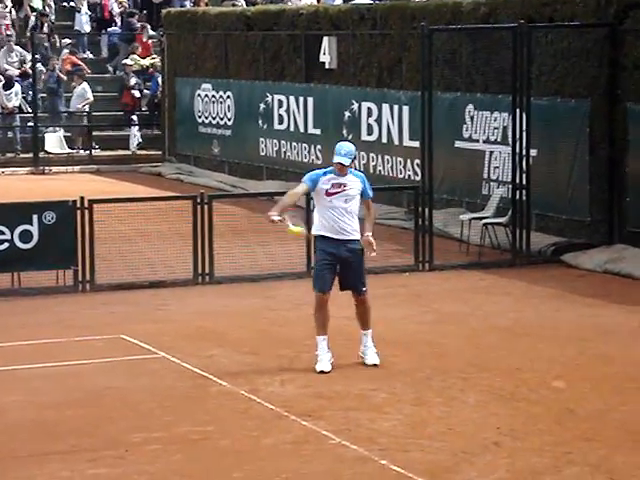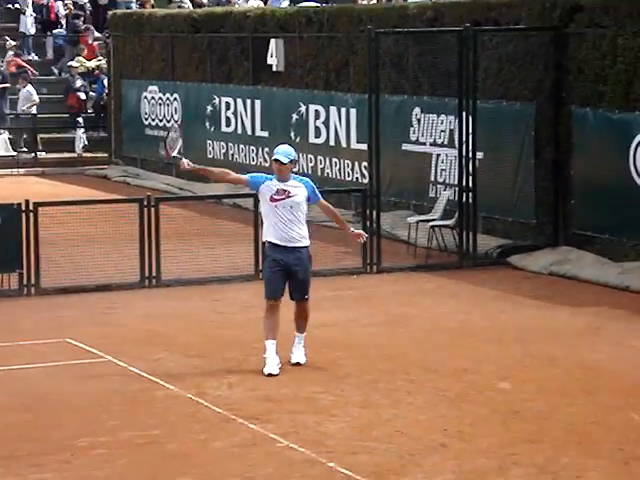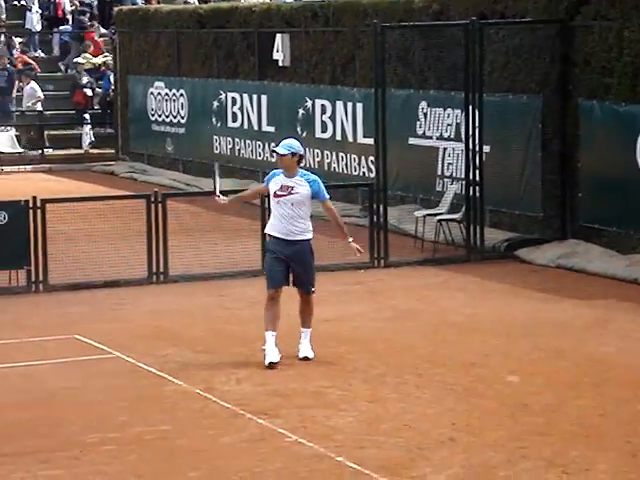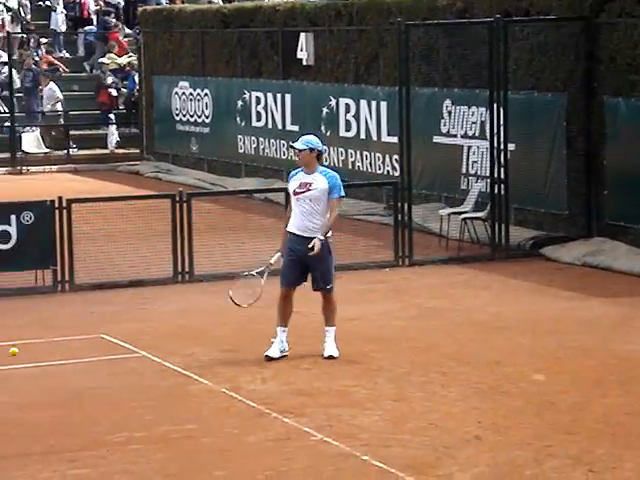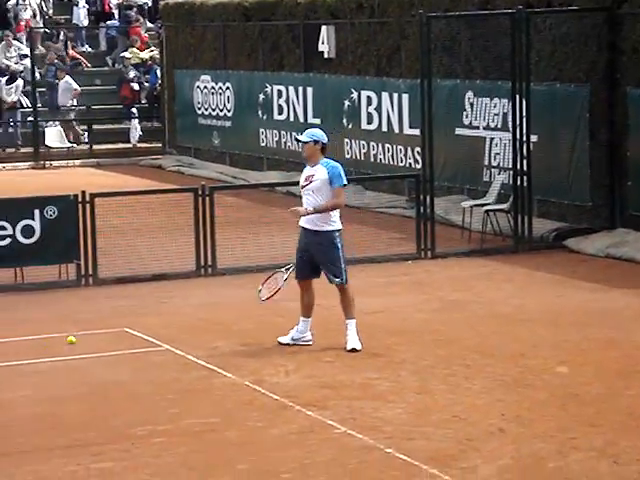
dt=0.2s
person 1, frame 1
left shoulder: (360, 179)
right shoulder: (318, 176)
left elbow: (369, 209)
right elbow: (295, 192)
left wrist: (368, 233)
right wrist: (277, 211)
left hip: (353, 244)
right hip: (326, 243)
left knee: (361, 297)
right knee: (322, 297)
left ankle: (367, 345)
right ankle: (323, 353)
person 1, frame 2
left shoulder: (305, 185)
right shoulder: (262, 181)
left elbow: (326, 208)
right elbow: (229, 176)
left wrist: (349, 229)
right wrist: (194, 168)
left hip: (299, 251)
right hip: (273, 251)
left knee: (302, 302)
right knee: (271, 303)
left ankle: (298, 346)
right ankle: (271, 357)
person 1, frame 3
left shoulder: (312, 182)
right shoulder: (274, 177)
left elbow: (331, 211)
right elbow: (258, 191)
left wrist: (348, 238)
right wrist: (230, 200)
left hip: (301, 244)
right hip: (275, 243)
left knee: (306, 294)
right knee: (272, 293)
left ankle: (305, 342)
right ankle: (271, 348)
person 1, frame 4
left shoulder: (331, 178)
right shoulder: (294, 176)
left elbow: (333, 213)
left wrist: (320, 238)
right wrist: (286, 239)
left hip: (317, 242)
right hip: (294, 240)
left knee: (327, 291)
right knee: (285, 291)
left ankle: (330, 340)
right ankle: (280, 342)
person 1, frame 5
left shoulder: (333, 168)
right shoulder: (306, 170)
left elbow: (338, 202)
left wrist: (308, 211)
left hip: (327, 234)
right hip: (307, 233)
left knee: (341, 284)
right knee: (304, 282)
left ankle: (352, 333)
right ankle: (302, 331)
